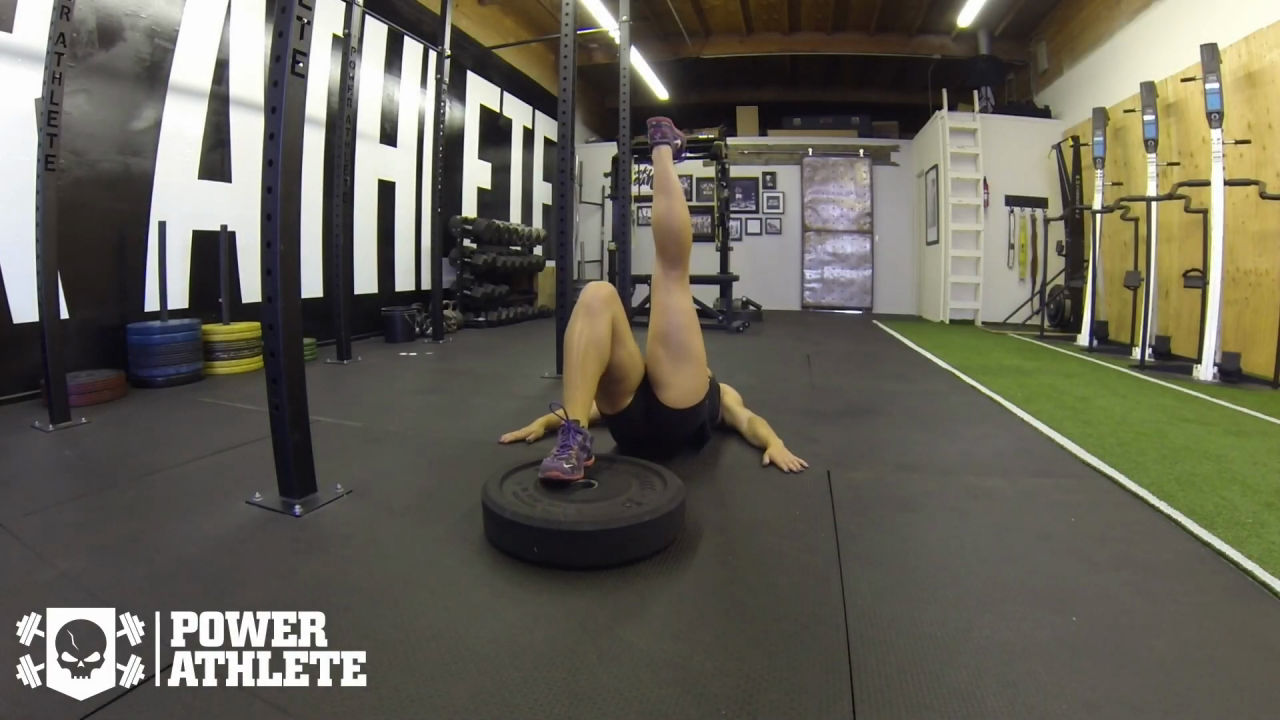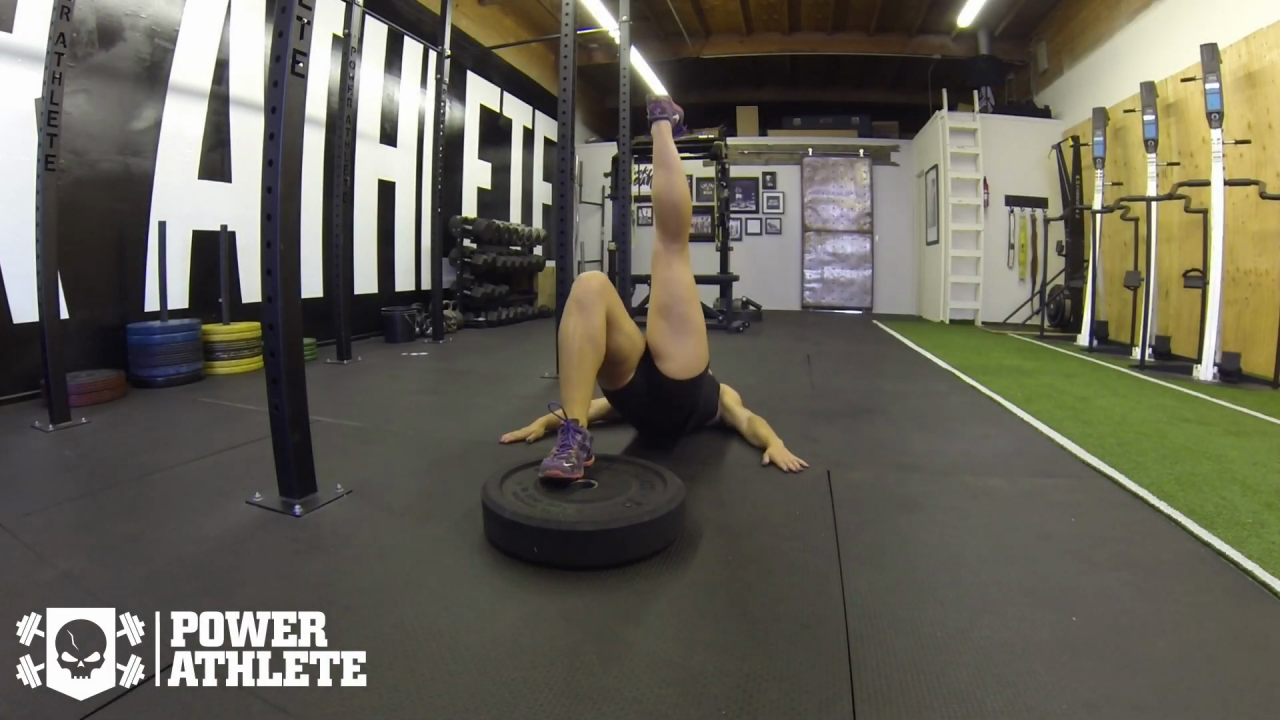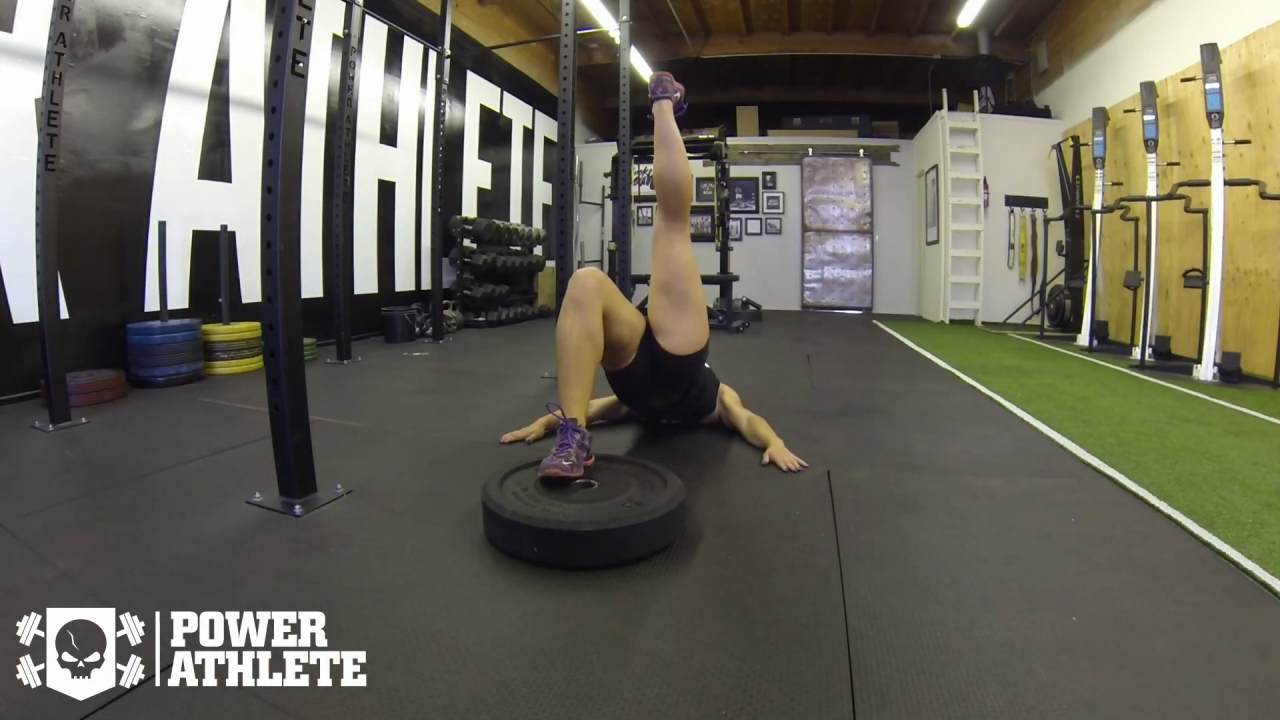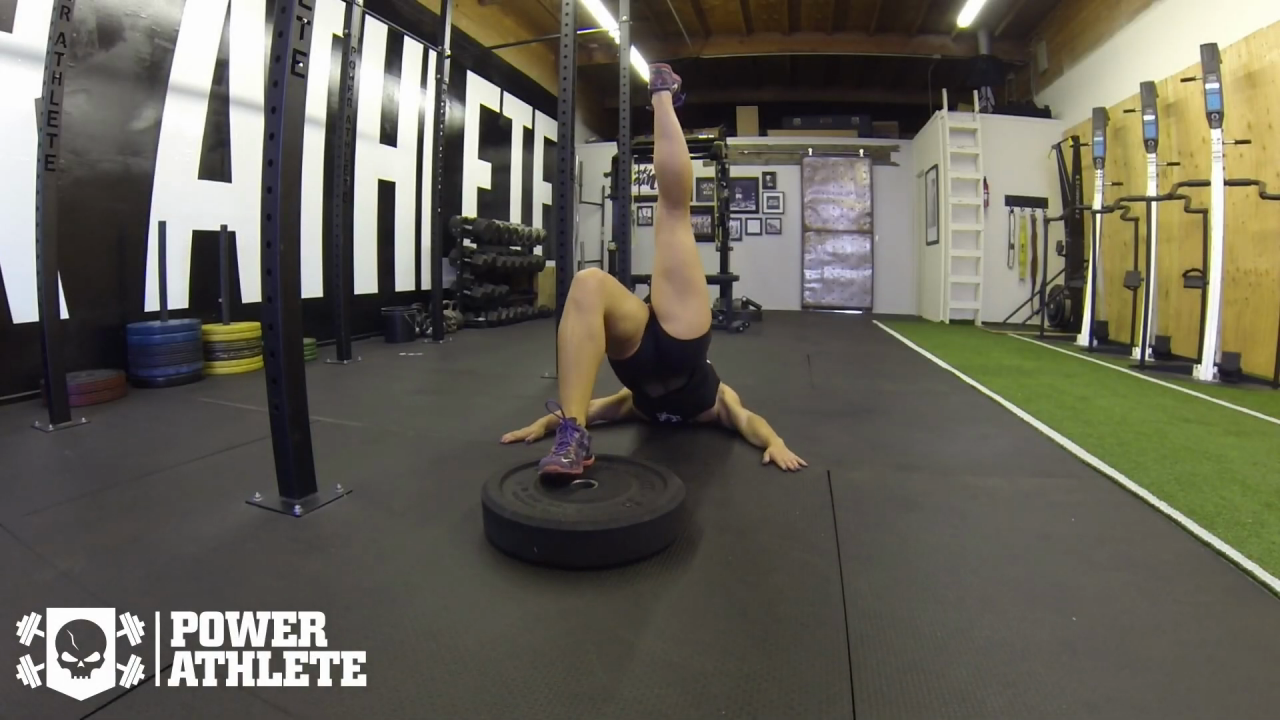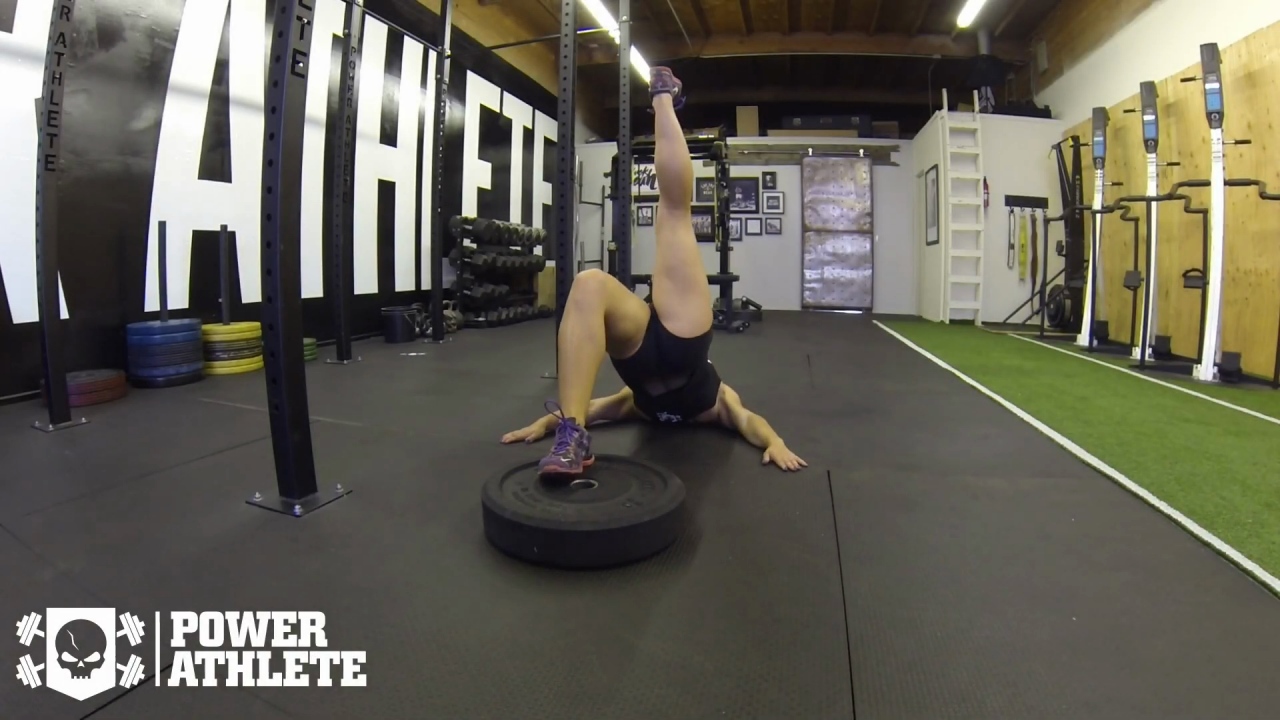
dt=0.2s
person 1, frame 1
left shoulder: (720, 394)
right shoulder: (643, 387)
left elbow: (747, 420)
right elbow: (595, 403)
left wrist: (775, 444)
right wrist: (547, 421)
left hip: (679, 414)
right hip: (632, 417)
right knee: (597, 295)
right ankle: (573, 439)
person 1, frame 2
left shoulder: (718, 393)
left elbow: (747, 419)
right elbow: (594, 404)
left wrist: (774, 443)
left hip: (679, 390)
right hip: (637, 394)
right ankle: (573, 437)
person 1, frame 3
left shoulder: (716, 394)
right elbow: (598, 406)
left wrist: (774, 443)
left hip: (679, 362)
right hip: (639, 373)
right ankle: (572, 437)
person 1, frame 4
left shoulder: (716, 395)
right elbow: (598, 406)
left wrist: (775, 444)
left hip: (681, 345)
right hip: (642, 359)
right ankle: (572, 437)
person 1, frame 5
left shoulder: (716, 395)
right shoulder: (641, 397)
right elbow: (599, 406)
left wrist: (775, 442)
left hip: (682, 344)
right hip: (643, 357)
right ankle: (572, 436)
